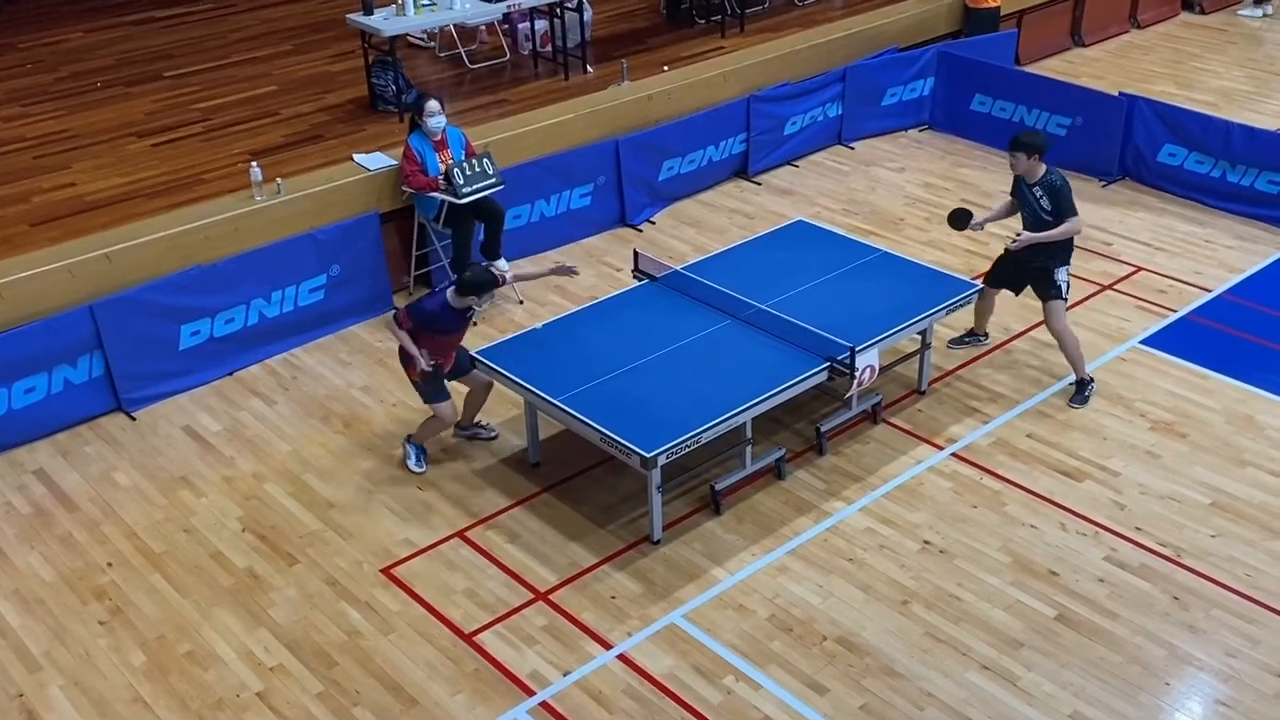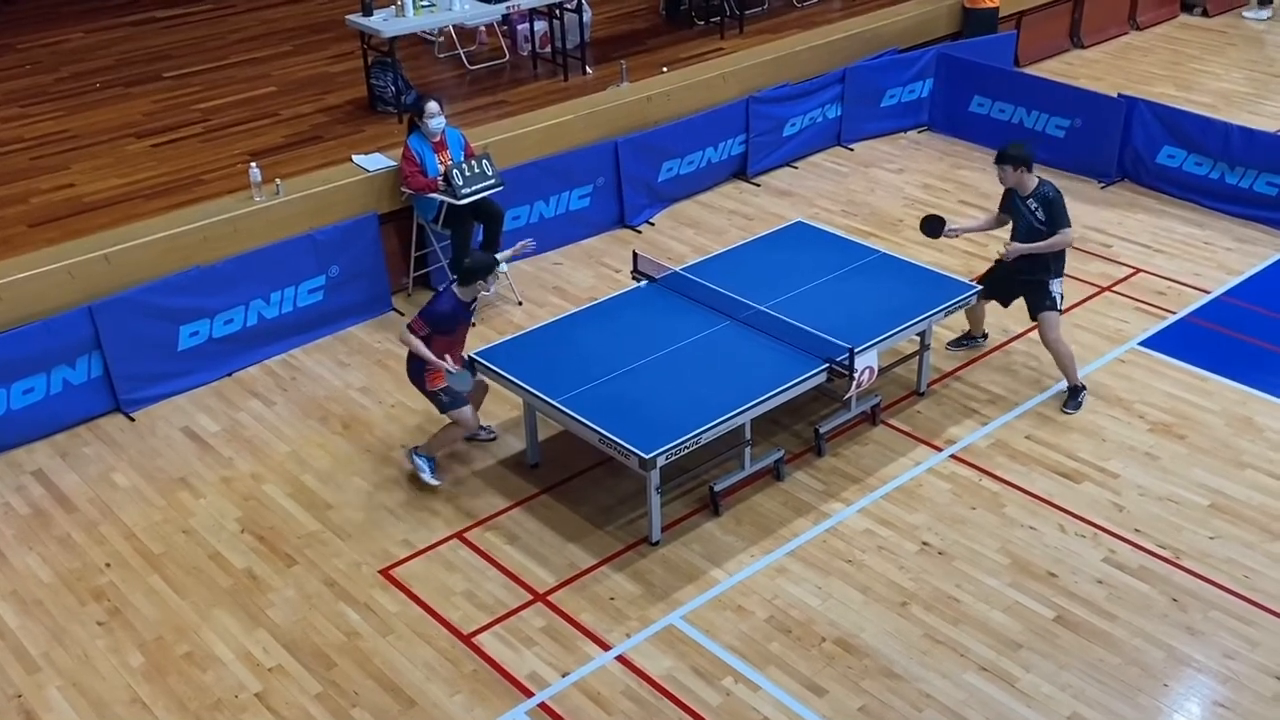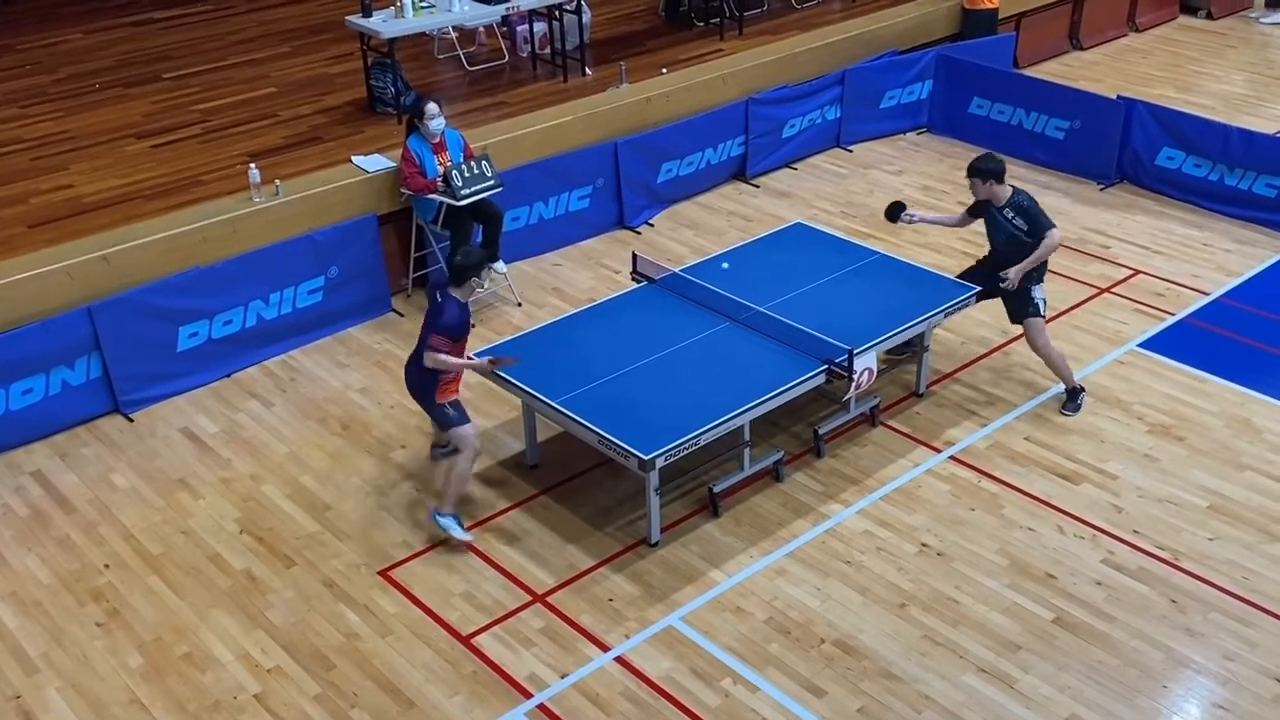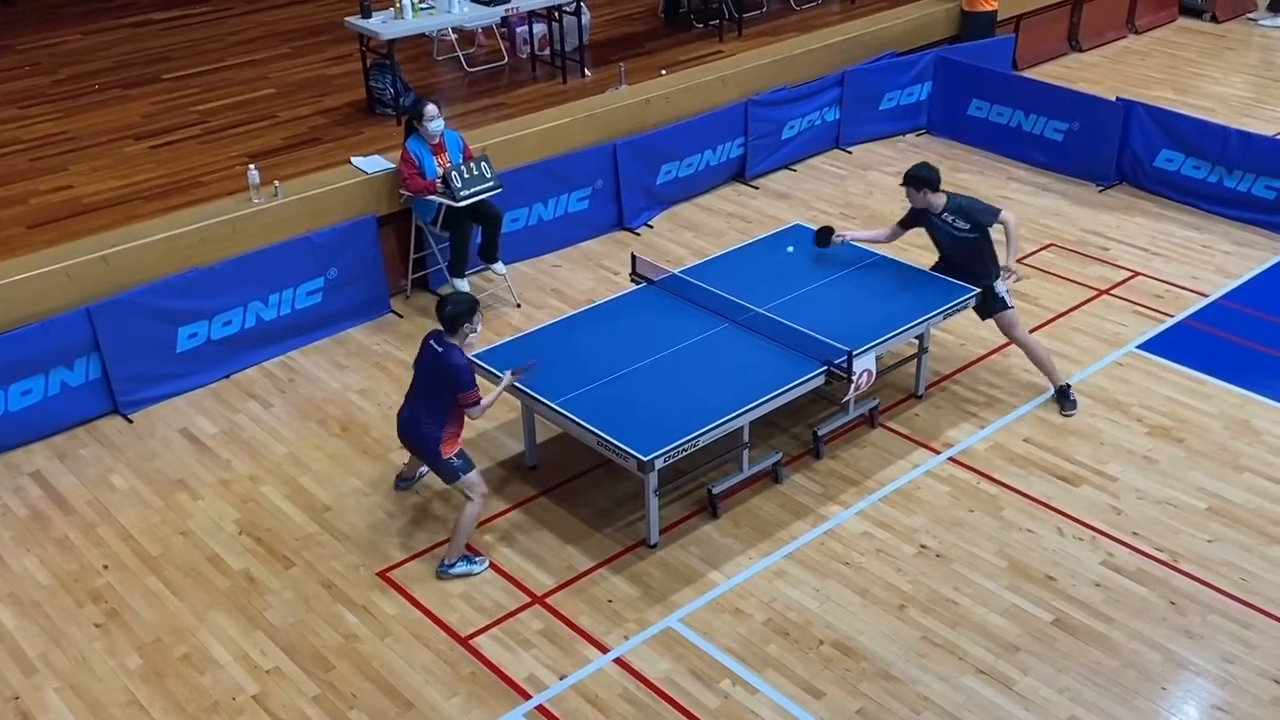
dt=0.2s
person 1, frame 1
left shoulder: (1056, 185)
right shoulder: (1020, 178)
left elbow: (1075, 226)
left wrist: (1034, 237)
right wrist: (984, 219)
left hip: (1052, 260)
right hip: (1023, 251)
left knee: (1056, 324)
right knee: (984, 289)
left ankle: (1084, 380)
right ankle: (978, 333)
person 1, frame 2
left shoulder: (1049, 196)
right shoulder: (1012, 192)
left elbow: (1067, 237)
right elbow: (1000, 219)
left wrist: (1024, 248)
right wrist: (964, 228)
left hip: (1044, 273)
right hip: (1015, 263)
left knee: (1050, 337)
left ankle: (1077, 387)
right ankle: (977, 335)
person 1, frame 3
left shoulder: (1024, 204)
right shoulder: (984, 201)
left elbow: (1054, 238)
right elbow: (963, 220)
left wrist: (1020, 269)
right wrist: (920, 217)
left hip: (1023, 278)
right hip: (993, 267)
left knee: (1038, 343)
left ankle: (1075, 389)
person 1, frame 4
left shoulder: (964, 207)
right shoulder: (920, 211)
left elbow: (1008, 221)
right elbow: (890, 234)
left wrist: (1010, 258)
right wrist: (850, 236)
left hip: (985, 276)
right hip: (949, 272)
left knee: (1017, 335)
left ankle: (1061, 387)
person 2, frame 1
left shoulder: (470, 289)
right shoulder: (430, 308)
left elbow: (512, 276)
right elbow: (395, 324)
left wrist: (552, 271)
right wrist: (416, 355)
left hip: (449, 352)
right hip: (425, 365)
left knee: (483, 382)
right knee: (446, 414)
left ankle: (465, 426)
right ankle: (415, 443)
person 2, frame 2
left shoulder: (465, 284)
right shoulder: (444, 309)
left elbow: (486, 265)
right elbow: (406, 335)
left wrist: (511, 253)
right wrist: (436, 361)
left hip: (447, 361)
right hip: (429, 371)
left knee: (480, 389)
right knee: (466, 419)
left ankle: (468, 428)
right ankle: (422, 453)
person 2, frame 3
left shoulder: (442, 290)
right shoulder: (452, 316)
right elbow: (431, 359)
right wrist: (470, 363)
left hip: (417, 375)
right hip: (434, 386)
right knee: (471, 447)
left ankle: (441, 446)
right ankle: (445, 513)
person 2, frame 4
left shoulder: (433, 339)
right shoulder: (459, 366)
right elbow: (474, 411)
left wrist: (461, 351)
right wrist: (502, 386)
left hip: (407, 422)
right hip: (434, 442)
right knee: (476, 494)
left ankle: (406, 476)
right ankle: (452, 561)
person 3, frame 1
left shoulder: (455, 134)
right shoulder: (414, 143)
right elbow: (411, 179)
right wrist: (436, 183)
right hip: (436, 200)
left knee: (496, 212)
right knee: (465, 221)
left ankle: (492, 254)
right ankle: (460, 270)
person 3, frame 2
left shoulder: (454, 135)
right shoulder: (413, 145)
right elbow: (410, 180)
right wrist: (435, 184)
right hip: (435, 201)
left knee: (495, 213)
right knee: (464, 222)
left ankle: (490, 255)
right ankle: (459, 270)
person 3, frame 3
left shoulder: (454, 136)
right shoulder: (413, 146)
right elbow: (410, 181)
right wrist: (434, 185)
right hip: (435, 202)
left knee: (495, 213)
right knee: (463, 222)
left ankle: (490, 255)
person 3, frame 4
left shoulder: (453, 137)
right shoulder: (412, 147)
left elbow: (470, 163)
right elbow: (409, 182)
right wrist: (433, 186)
right hip: (434, 203)
left knee: (494, 215)
right knee: (463, 223)
left ankle: (489, 257)
right ankle: (457, 273)
